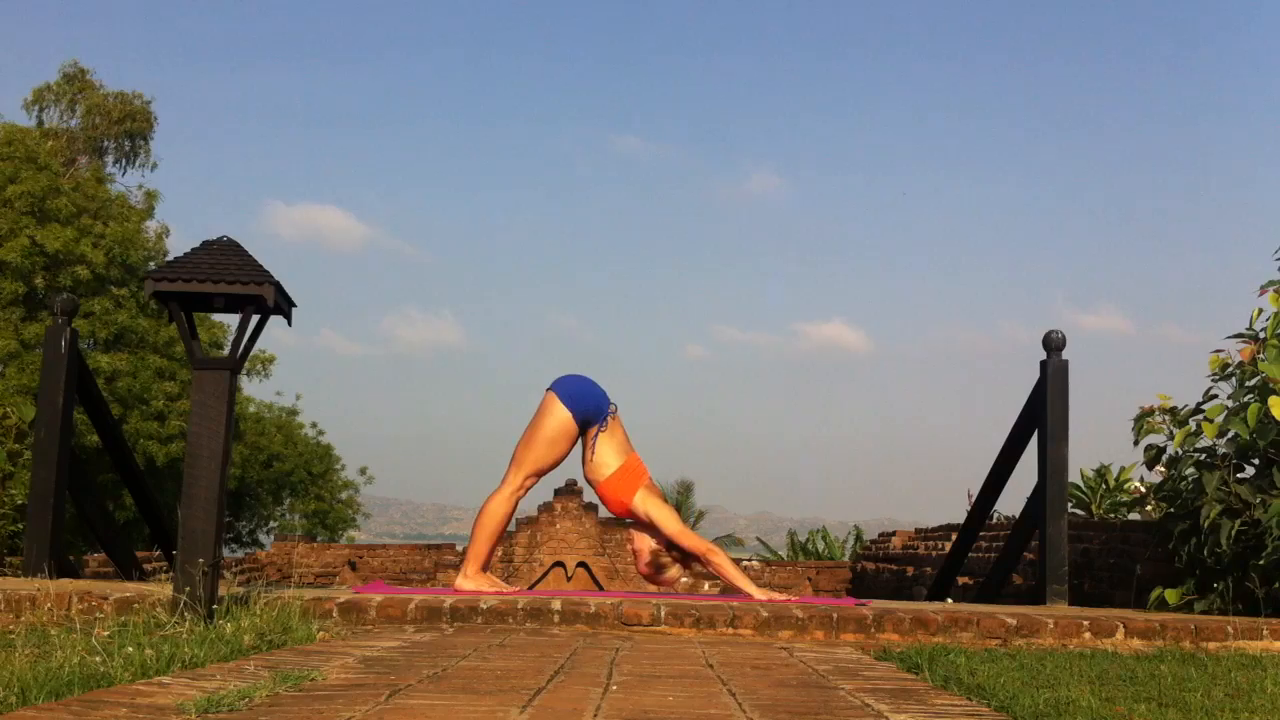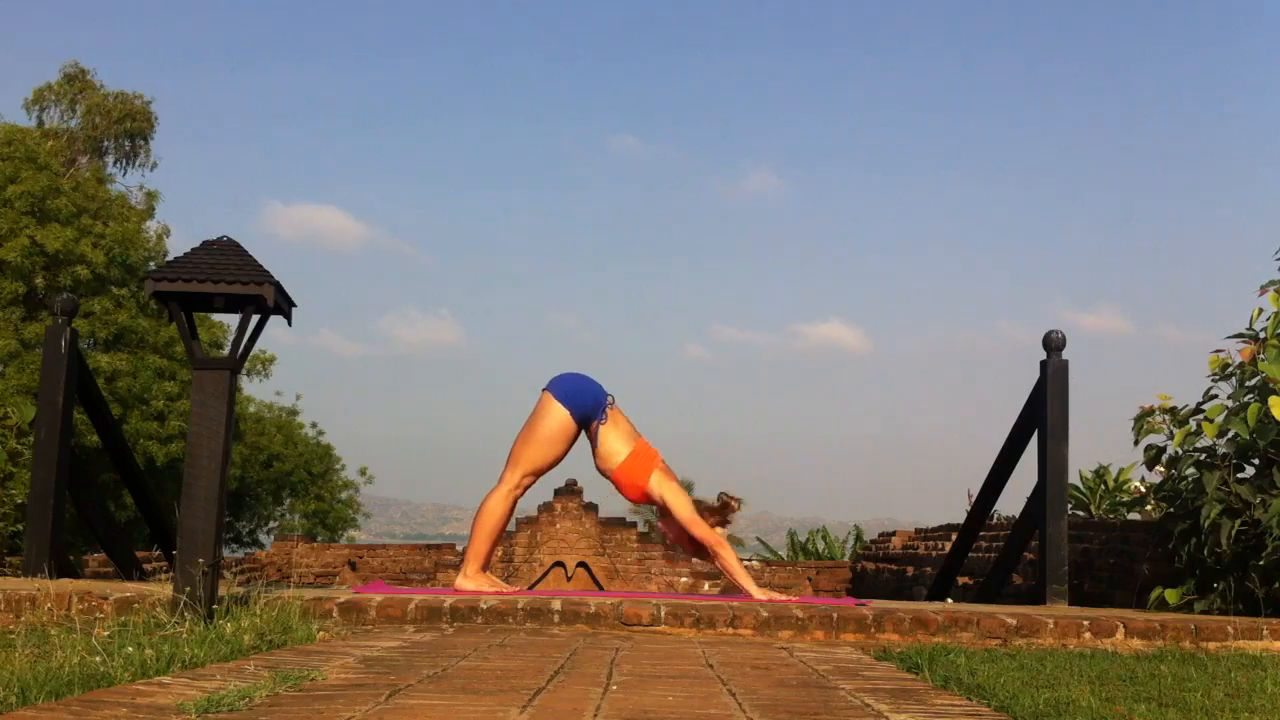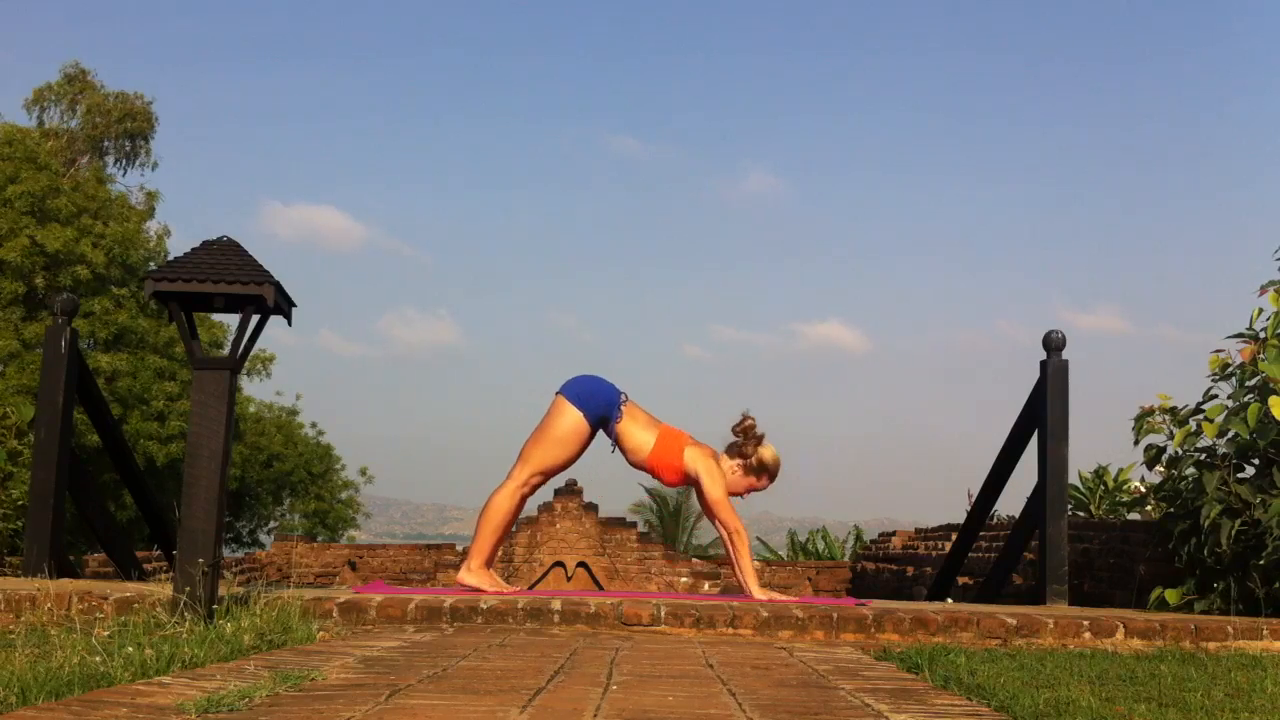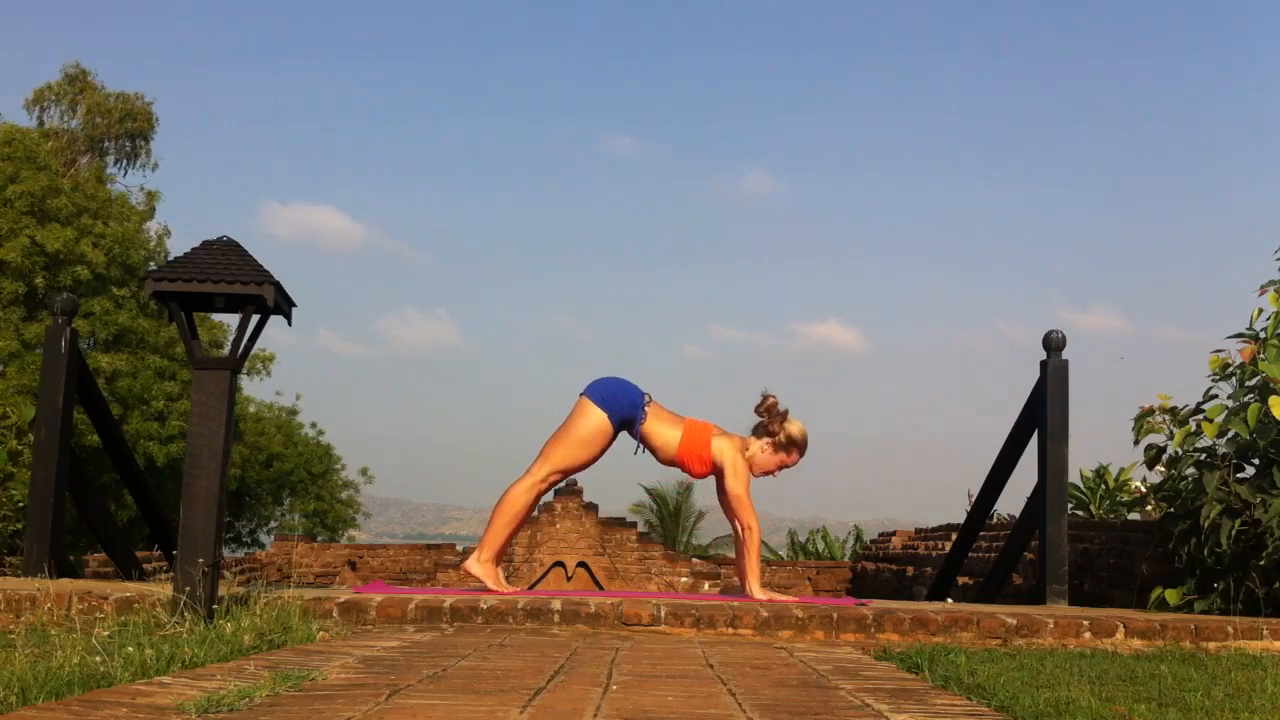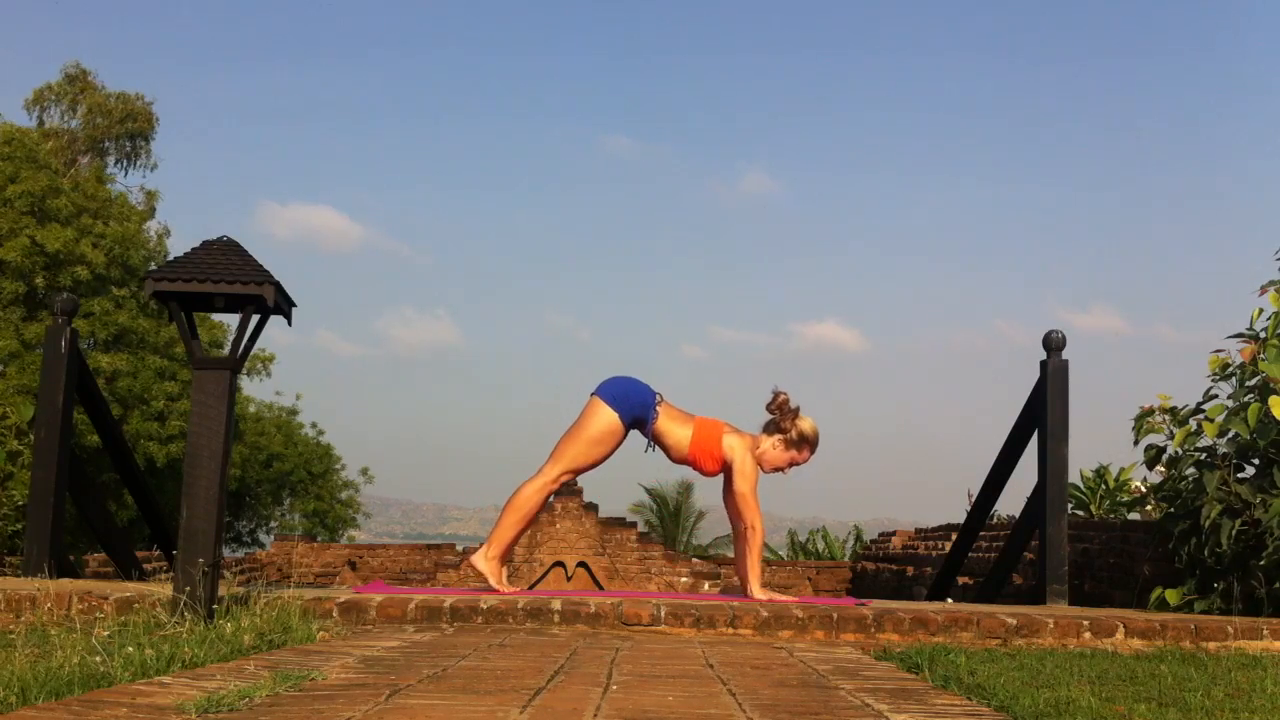
dt=0.4s
person 1, frame 1
left shoulder: (652, 510)
right shoulder: (649, 508)
left elbow: (705, 552)
left wrist: (753, 590)
left hip: (581, 402)
right hip: (578, 399)
left knee: (519, 485)
right knee: (516, 484)
left ankle: (479, 570)
right ankle: (470, 572)
person 1, frame 2
left shoulder: (669, 495)
right shoulder: (668, 493)
left elbow: (713, 542)
right elbow: (715, 542)
left wrist: (752, 588)
right wrist: (754, 590)
left hip: (581, 401)
right hip: (576, 398)
left knee: (517, 484)
right knee: (512, 483)
left ankle: (478, 570)
right ankle: (469, 573)
person 1, frame 3
left shoulder: (702, 469)
right shoulder: (706, 467)
left elbow: (727, 532)
right elbow: (735, 530)
left wrist: (751, 588)
right wrist: (756, 589)
left hip: (596, 404)
right hip: (593, 399)
left knee: (527, 483)
right knee: (522, 480)
left ankle: (484, 566)
right ankle: (473, 566)
person 1, frame 4
left shoulder: (727, 458)
right shoulder: (731, 454)
left elbow: (740, 527)
right elbow: (750, 527)
left wrist: (750, 586)
right wrist: (756, 589)
left hip: (620, 406)
right hip: (617, 401)
left knee: (544, 480)
right knee: (540, 477)
left ankle: (491, 561)
right ankle: (483, 558)
person 1, frame 5
left shoulder: (737, 458)
right shoulder: (742, 451)
left elbow: (741, 527)
right elbow: (753, 525)
left wrist: (749, 586)
right wrist: (756, 587)
left hip: (631, 406)
right hip: (627, 400)
left knee: (555, 477)
right knee: (552, 476)
left ankle: (498, 559)
right ankle: (490, 554)
